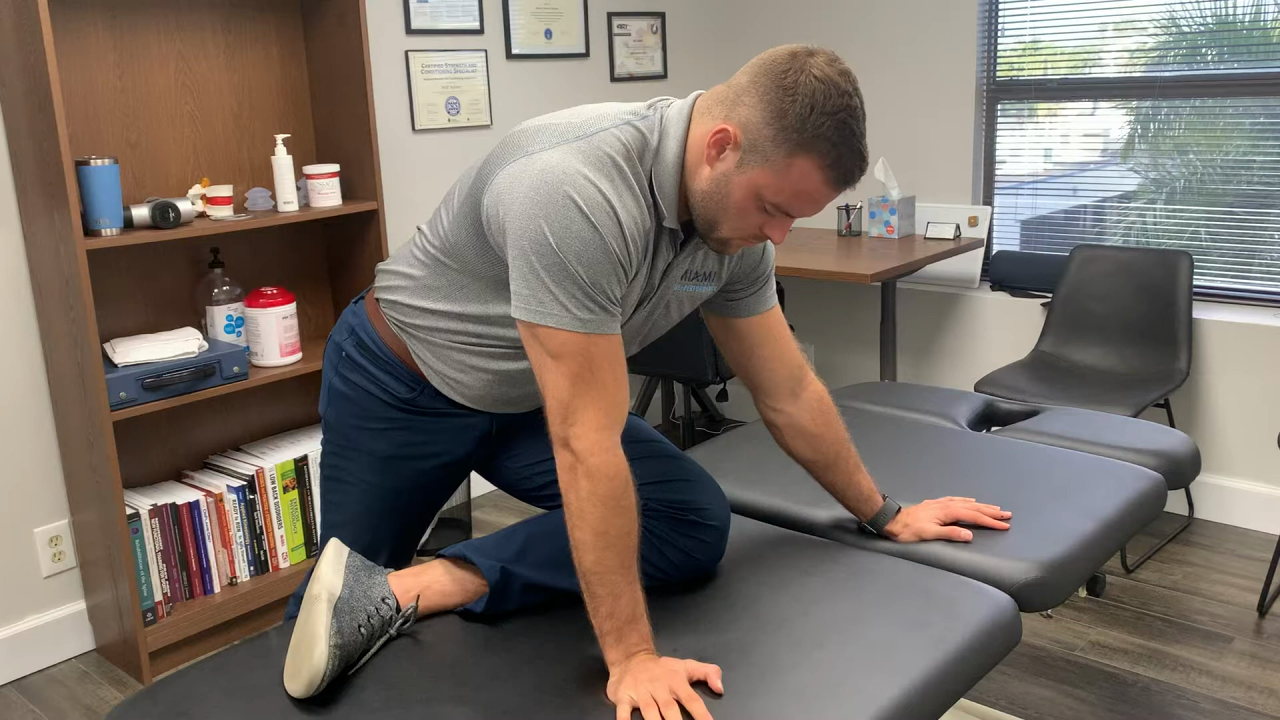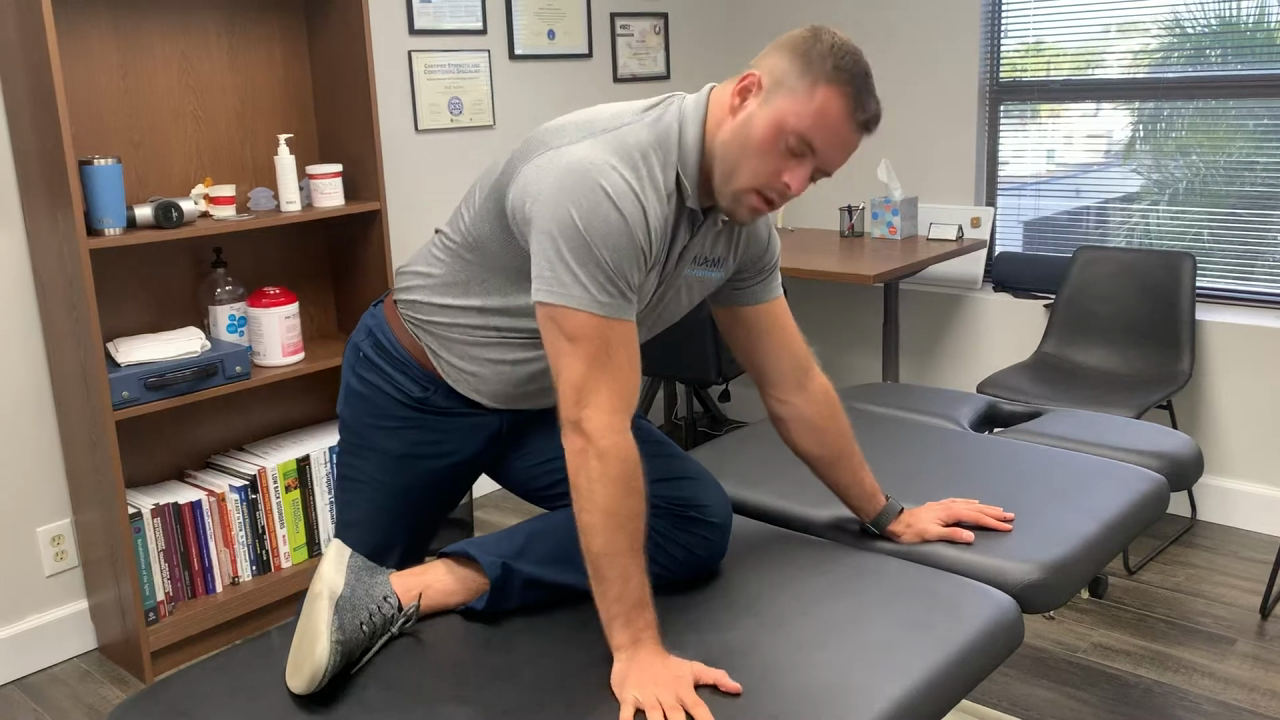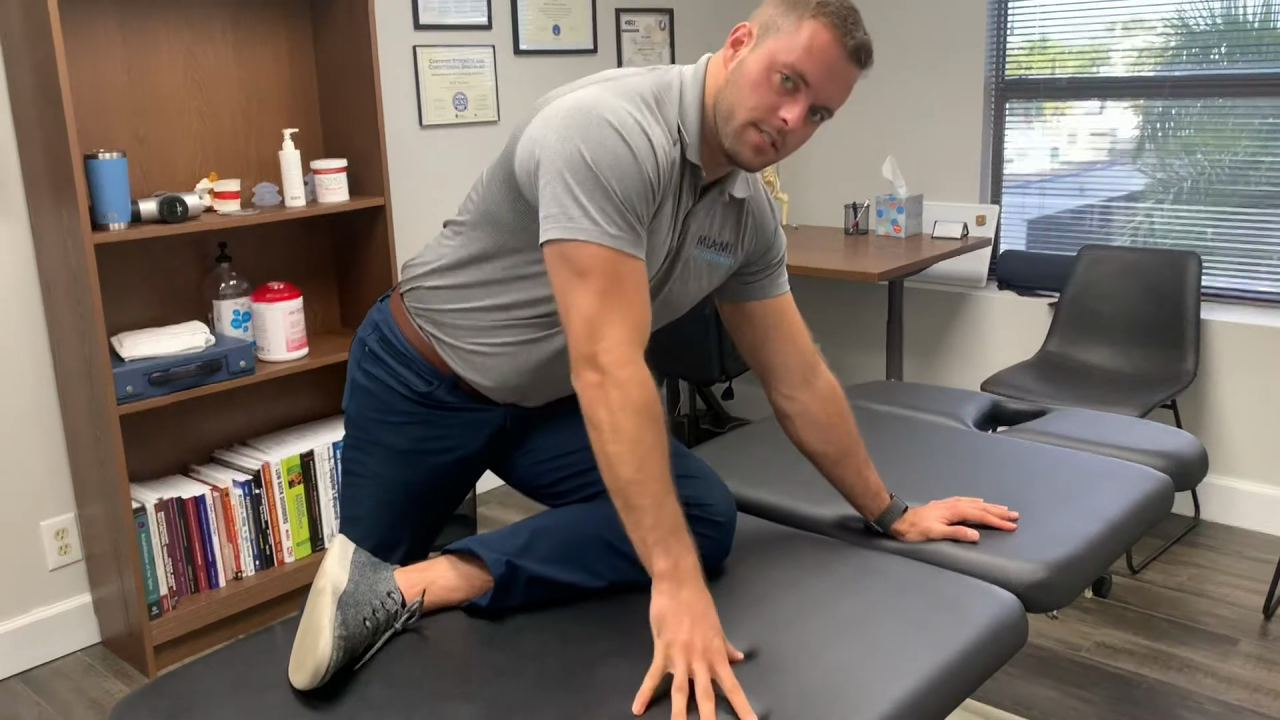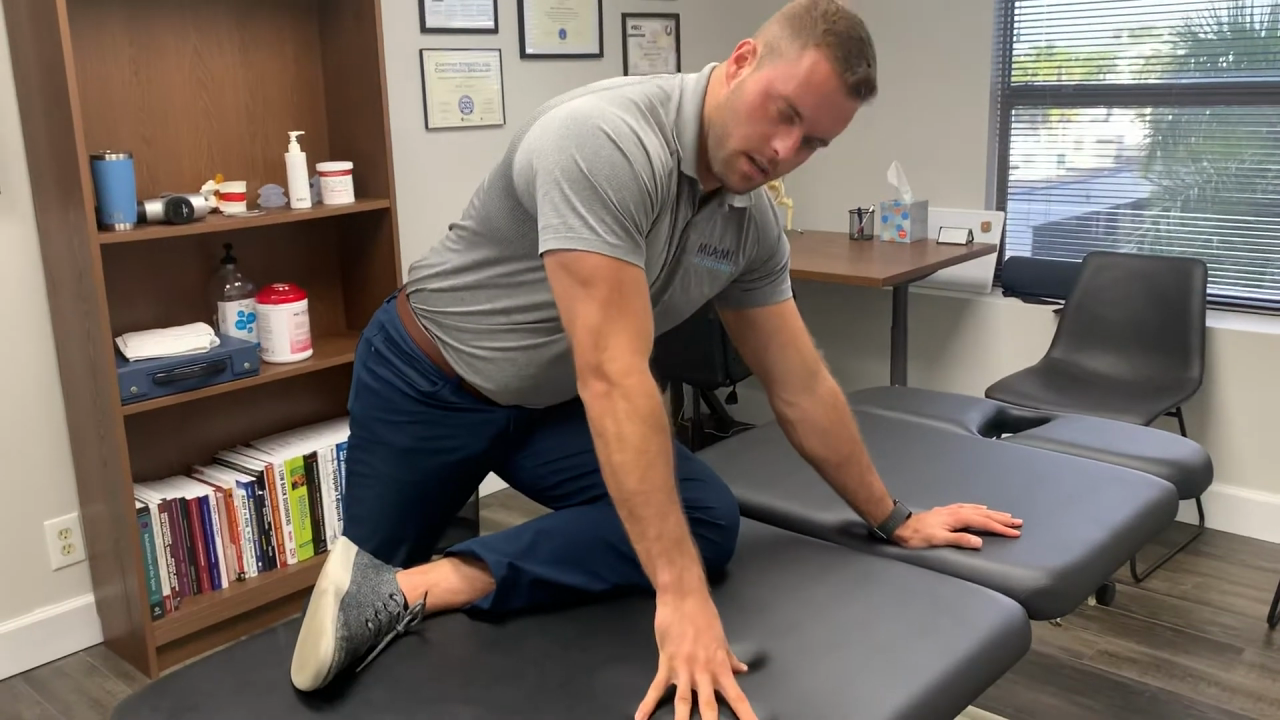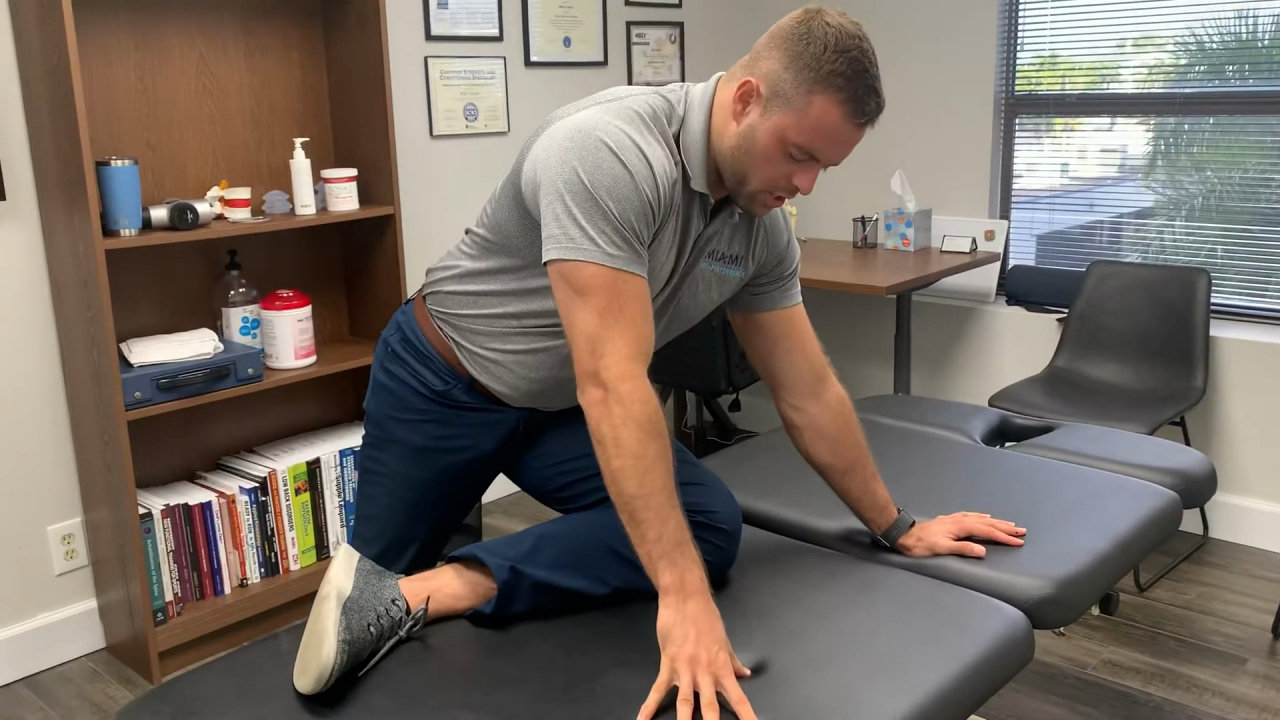
dt=0.5s
person 1, frame 1
left shoulder: (735, 225)
right shoulder: (576, 189)
left elbow: (788, 394)
right elbow: (587, 445)
left wrist: (886, 515)
right wrist: (631, 657)
left hip: (528, 395)
right hip: (402, 381)
left knee: (695, 522)
right knee: (330, 632)
left ankle: (405, 593)
person 1, frame 2
left shoulder: (742, 224)
right shoulder: (604, 179)
left elbow: (792, 386)
right elbow: (597, 430)
left wrist: (888, 515)
right wrist: (636, 648)
left hip: (539, 398)
right hip: (417, 382)
left knee: (697, 520)
left ankle: (409, 593)
person 1, frame 3
left shoulder: (749, 215)
right shoulder: (608, 129)
left elbow: (798, 383)
right elbow: (607, 368)
left wrist: (891, 514)
right wrist: (675, 582)
left hip: (546, 398)
right hip: (423, 378)
left knee: (704, 517)
right knee: (373, 576)
left ankle: (415, 587)
person 1, frame 4
left shoulder: (751, 224)
right shoulder: (604, 140)
left elbow: (800, 388)
right elbow: (614, 379)
left wrist: (894, 519)
right wrist: (681, 594)
left hip: (549, 401)
right hip: (427, 379)
left knee: (706, 520)
right knee: (374, 578)
left ankle: (420, 590)
person 1, frame 5
left shoulder: (764, 229)
right shoulder: (609, 152)
left elbow: (808, 395)
right elbow: (613, 386)
left wrist: (897, 529)
right wrist: (684, 597)
left hip: (559, 404)
right hip: (444, 382)
left knee: (709, 526)
right knee: (381, 578)
left ankle: (420, 597)
